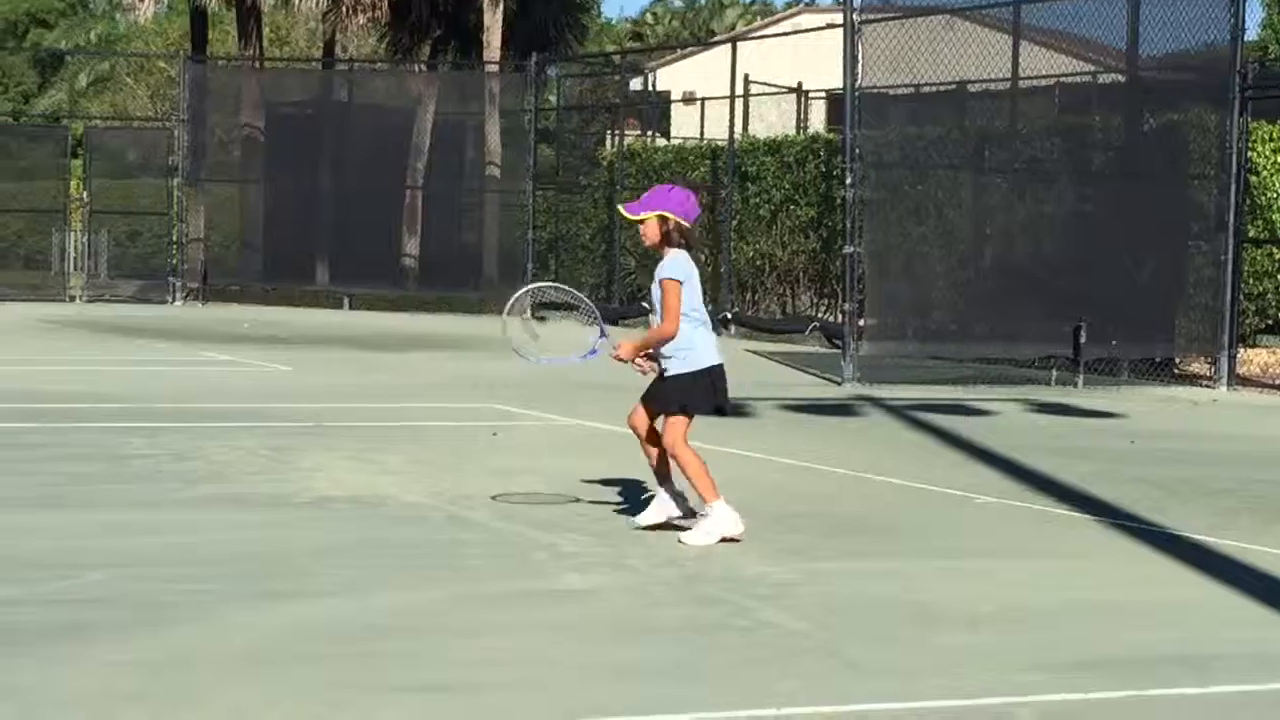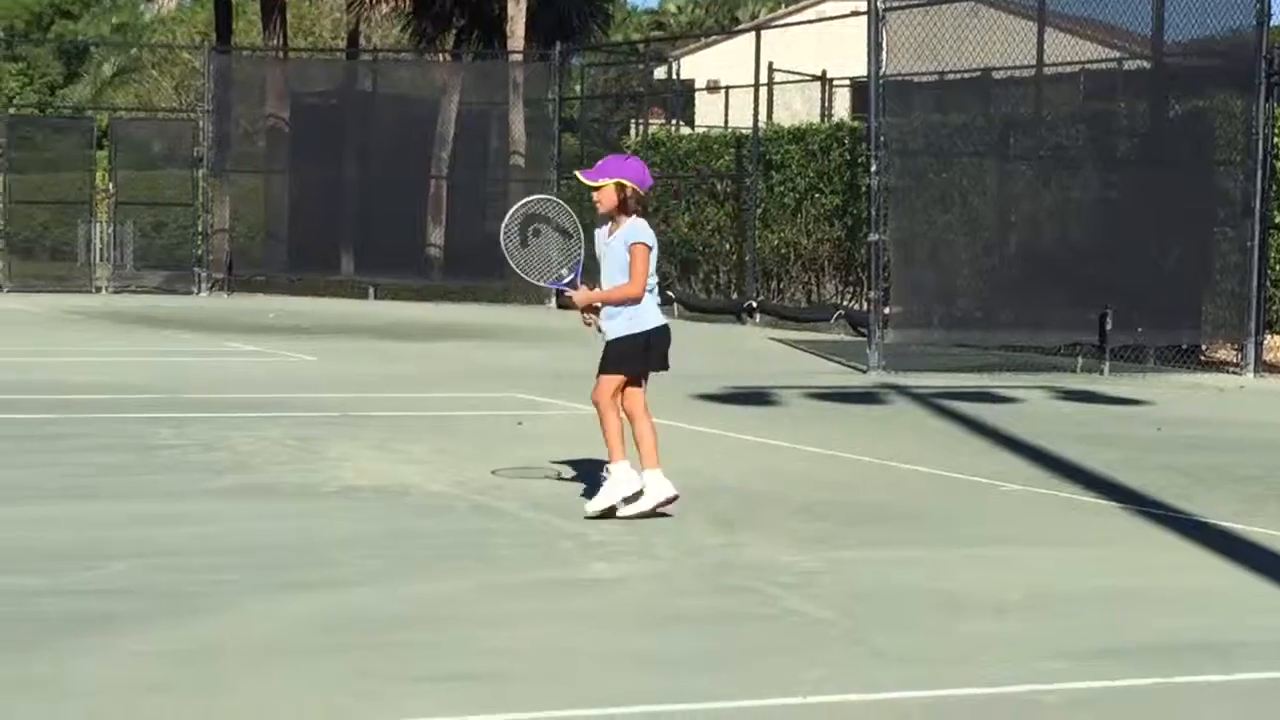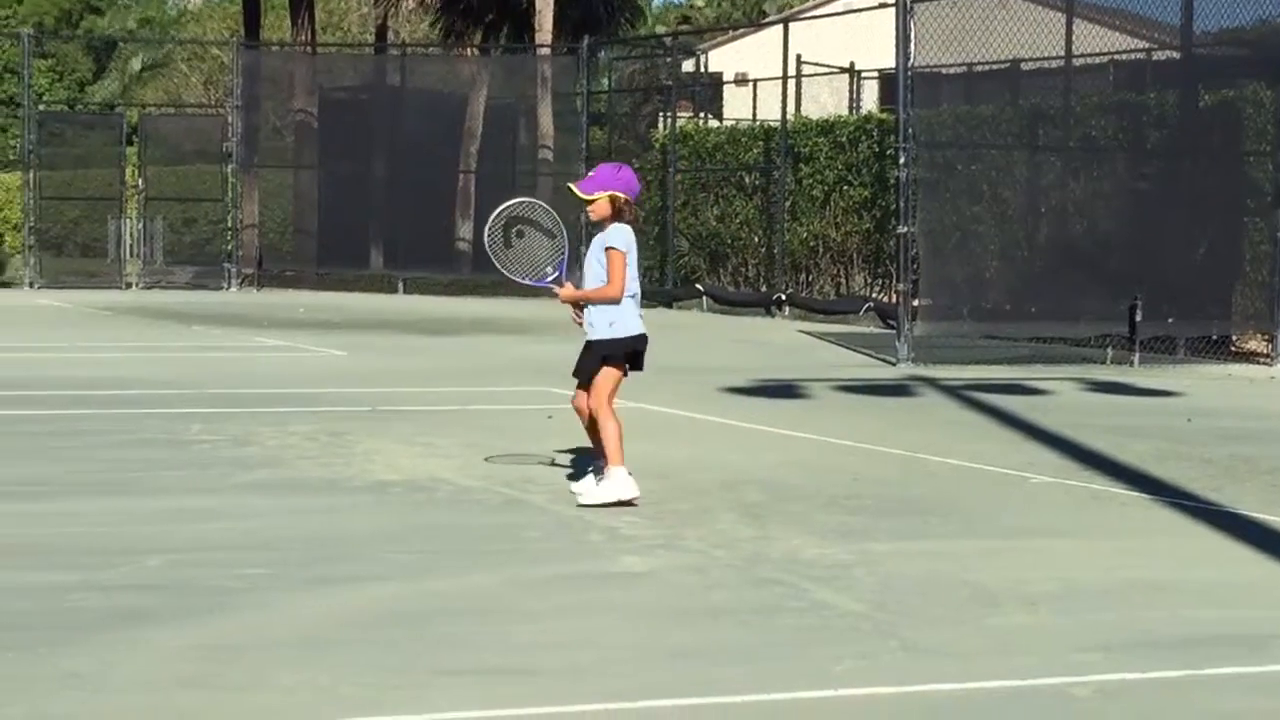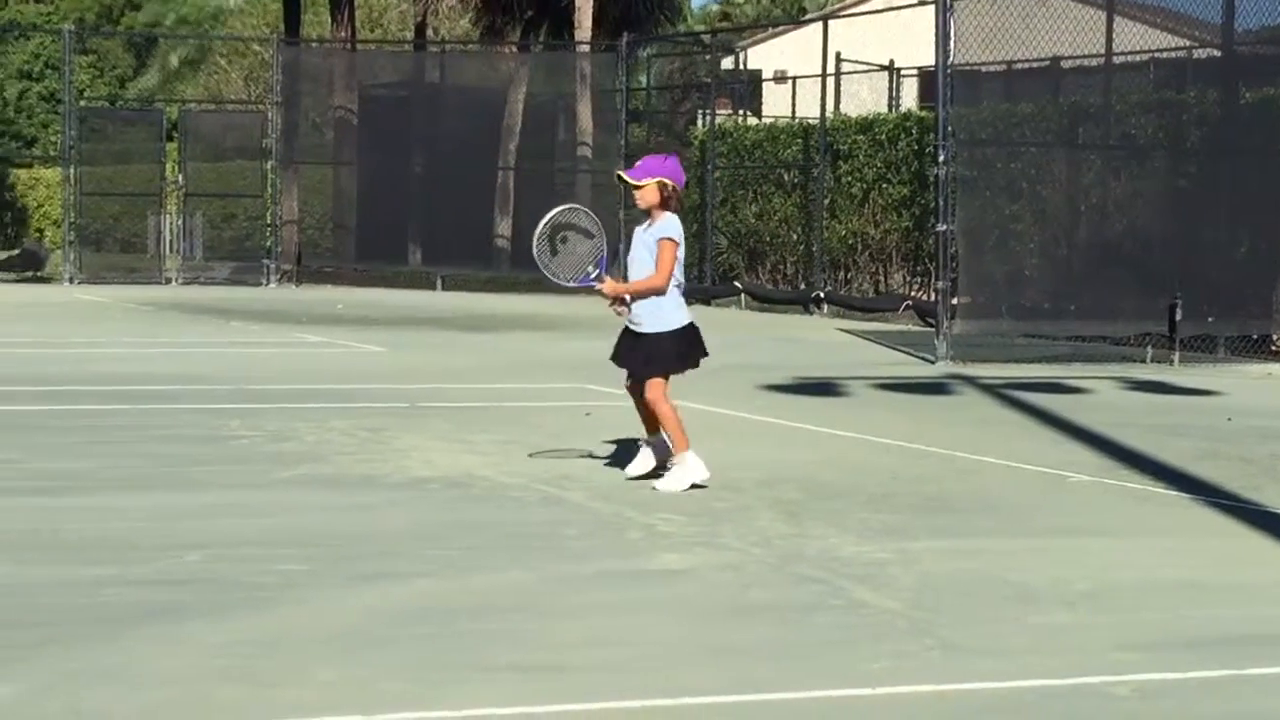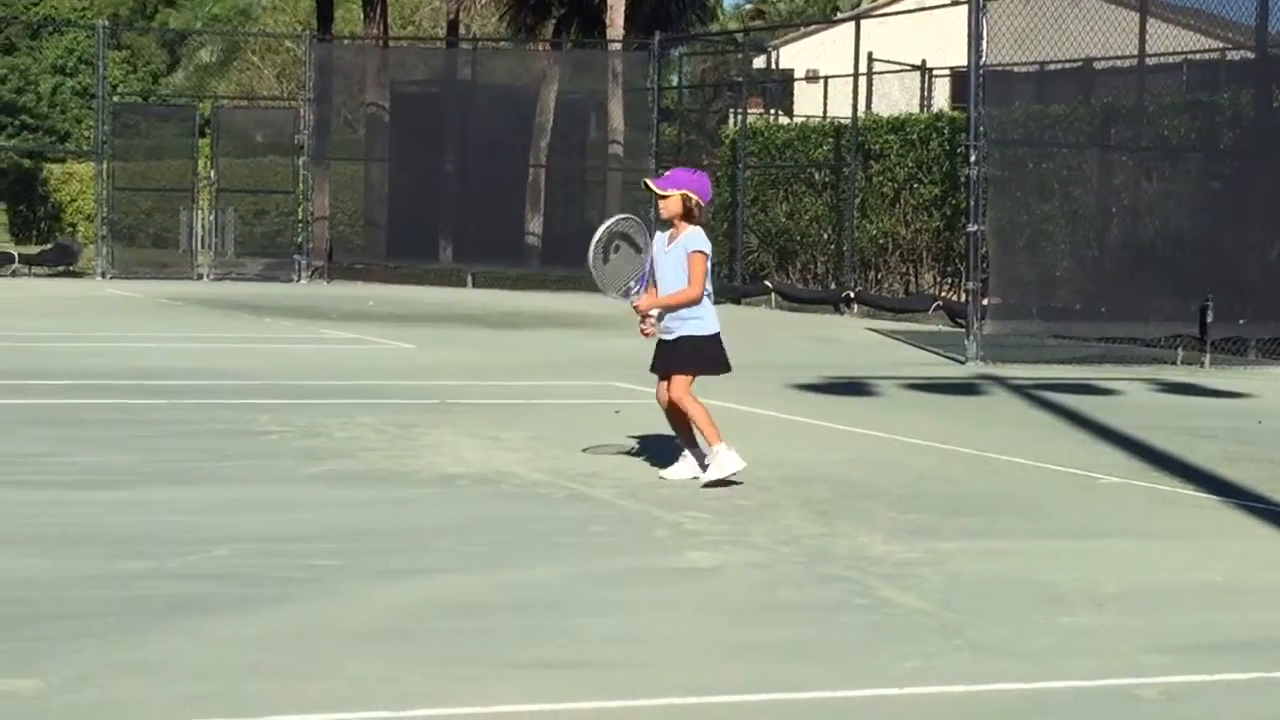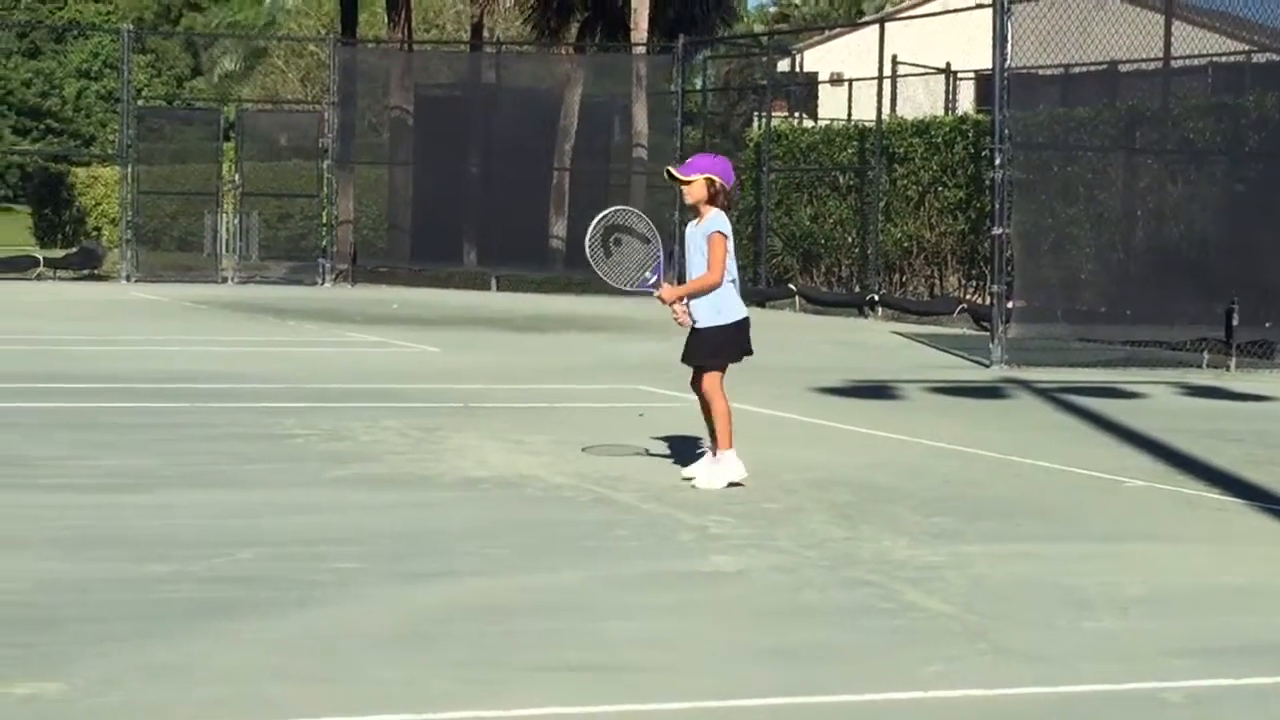
dt=0.4s
person 1, frame 1
left shoulder: (671, 267)
right shoulder: (675, 263)
left elbow: (670, 327)
left wrist: (636, 347)
right wrist: (650, 354)
left hip: (694, 367)
right hip: (682, 366)
left knee: (675, 442)
right knee: (639, 420)
left ankle: (720, 514)
right ankle: (668, 497)
person 1, frame 2
left shoulder: (638, 231)
right shoulder: (604, 232)
left elbow: (635, 289)
left wrist: (591, 298)
right wrist: (592, 300)
left hip: (639, 330)
right hip: (623, 332)
left knee: (605, 395)
right knee: (632, 404)
left ankle: (619, 474)
right ankle: (654, 482)
person 1, frame 3
left shoulder: (617, 236)
right shoulder: (607, 236)
left elbow: (615, 291)
left wrist: (575, 295)
right wrist: (583, 304)
left hip: (619, 336)
right hip: (604, 335)
left knee: (599, 400)
right knee: (582, 400)
left ankle: (619, 479)
right ankle: (608, 470)
person 1, frame 4
left shoulder: (668, 227)
right shoulder: (644, 228)
left elbow: (661, 280)
left wrist: (619, 289)
right wrist: (623, 297)
left hip: (665, 327)
right hip: (642, 324)
left knee: (654, 394)
right knee: (635, 387)
left ankle: (686, 462)
right ankle: (655, 446)
person 1, frame 5
left shoulder: (696, 240)
right shoulder: (660, 239)
left elbow: (694, 291)
right elbow: (655, 285)
left wrist: (653, 305)
right wrist: (648, 316)
left hip: (697, 330)
right hip: (671, 331)
left knee: (679, 393)
right knee: (664, 396)
left ankle: (721, 452)
right ankle: (693, 456)
person 1, frame 6
left shoulder: (716, 223)
right shoulder: (694, 226)
left elbow: (715, 276)
left wrist: (677, 292)
right wrist: (684, 304)
left hip: (722, 320)
right hip: (704, 320)
left knee: (711, 386)
right knee: (700, 387)
left ankle: (728, 461)
right ankle: (718, 452)
